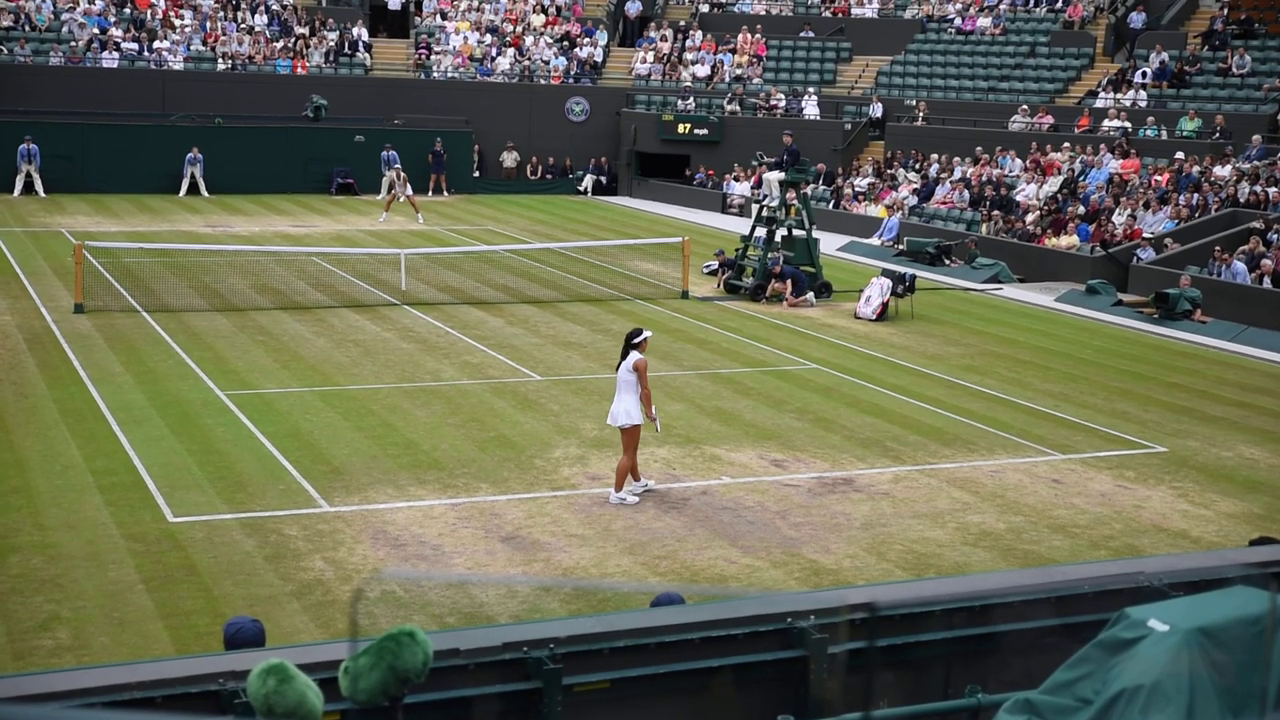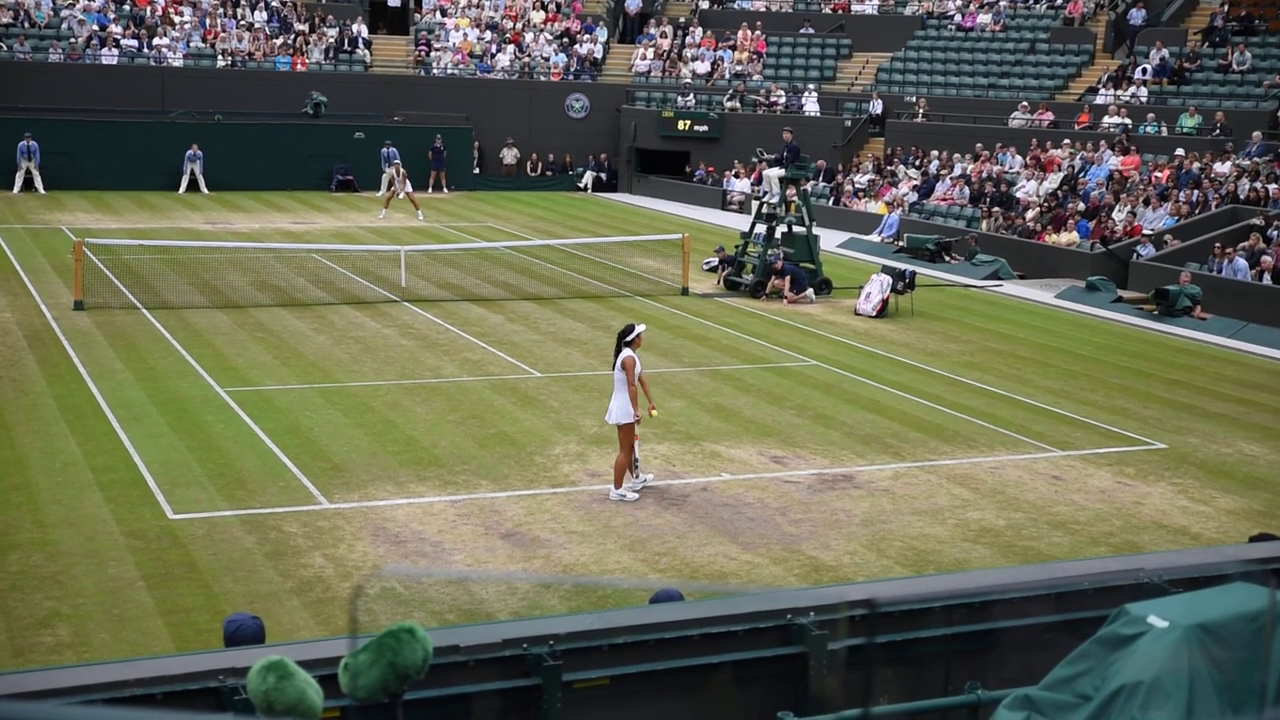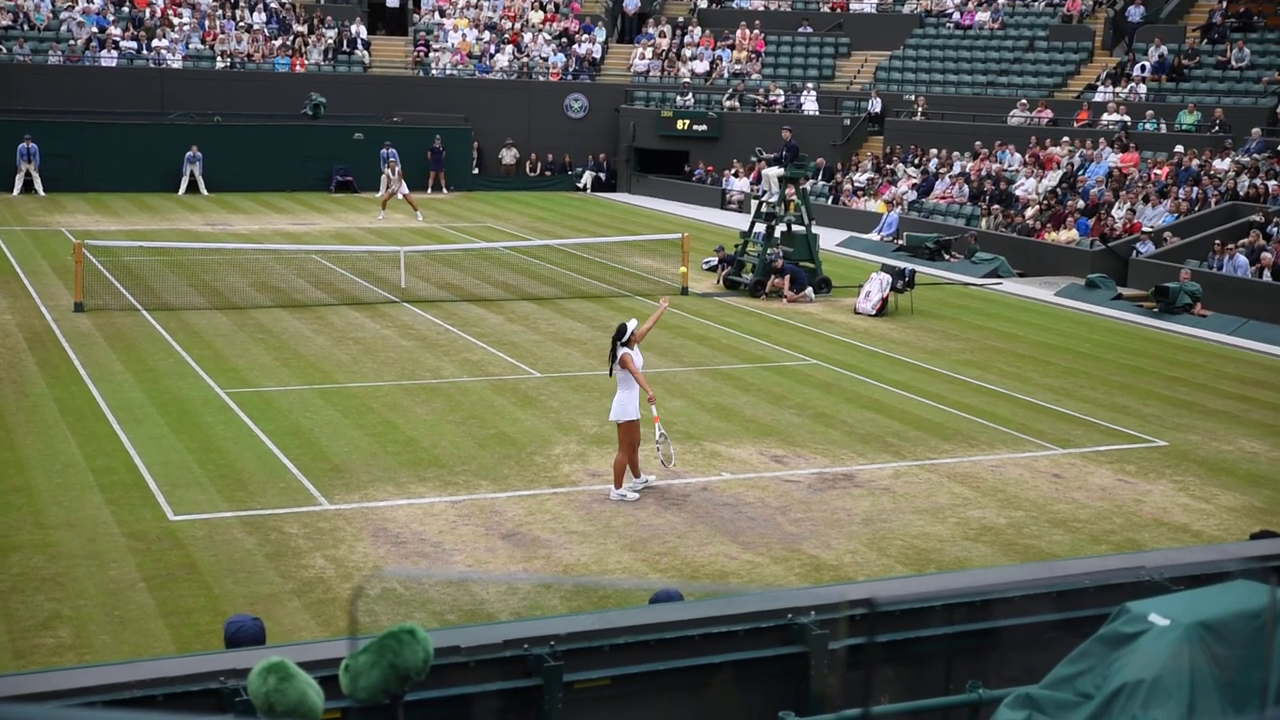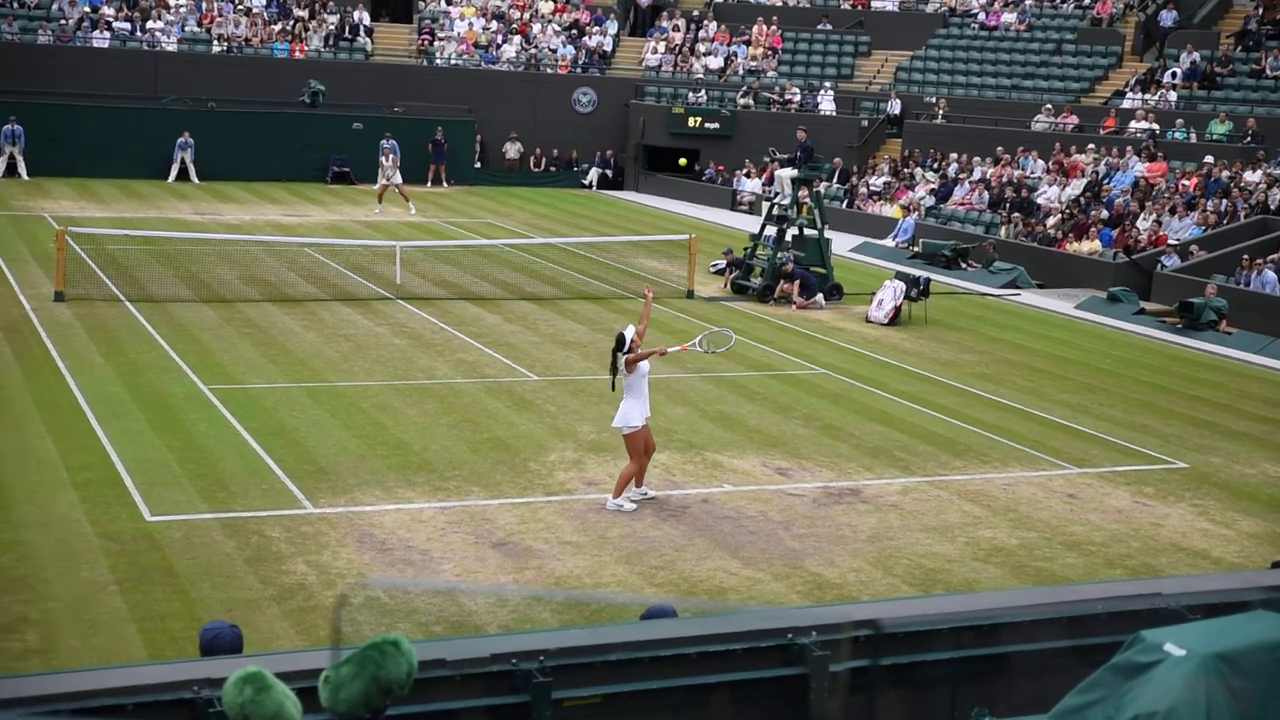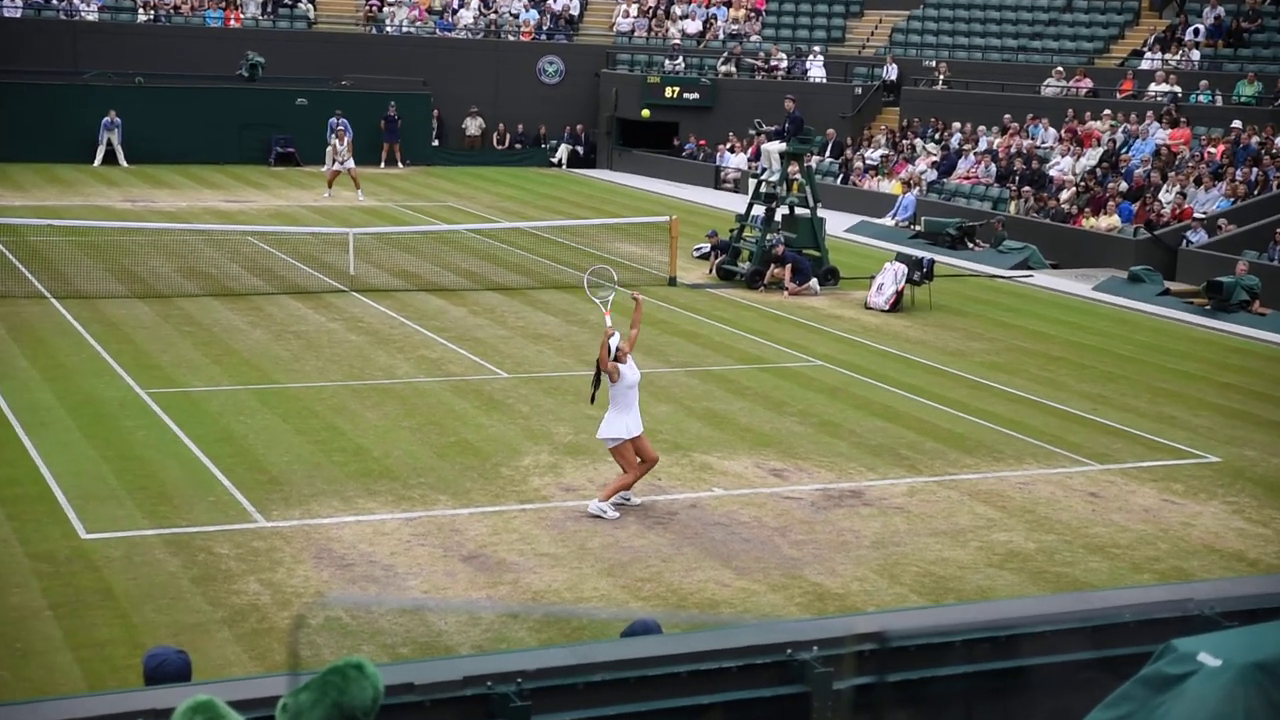
dt=0.3s
person 1, frame 1
left shoulder: (628, 358)
right shoulder: (640, 361)
right elbow: (645, 389)
left wrist: (645, 407)
right wrist: (649, 411)
left hip: (621, 409)
right hip: (628, 411)
left knee: (632, 450)
right knee: (628, 454)
left ankle: (638, 483)
right ankle: (617, 493)
person 1, frame 2
left shoulder: (629, 354)
right shoulder: (629, 357)
left elbow: (641, 380)
right elbow: (632, 385)
left wrist: (650, 401)
right wrist: (636, 410)
left hip: (622, 407)
right hip: (624, 409)
left knee: (629, 447)
right knee: (625, 449)
left ankle: (636, 479)
right ankle: (616, 490)
person 1, frame 3
left shoulder: (632, 347)
right shoulder: (625, 356)
left elbow: (647, 326)
right elbow: (636, 372)
left wrist: (661, 308)
right wrist: (648, 391)
left hip: (630, 405)
right hip: (626, 407)
left knee: (634, 444)
right knee: (625, 449)
left ankle: (637, 479)
right ankle: (617, 490)
person 1, frame 4
left shoulder: (635, 356)
right shoulder: (629, 361)
left elbow: (643, 323)
right elbow: (641, 355)
left wrist: (648, 299)
right wrist: (655, 351)
left hip: (638, 414)
right hip: (630, 416)
left knee: (649, 450)
right knee: (637, 461)
left ankle: (638, 490)
right ankle: (615, 500)
person 1, frame 5
left shoulder: (627, 361)
right shoulder: (614, 371)
left elbow: (634, 330)
right elbow: (603, 364)
left wrist: (639, 304)
right wrist: (605, 338)
left hip: (630, 426)
right hip: (617, 429)
left knee: (651, 459)
right knee: (631, 475)
left ankle: (623, 493)
right ankle: (599, 503)
